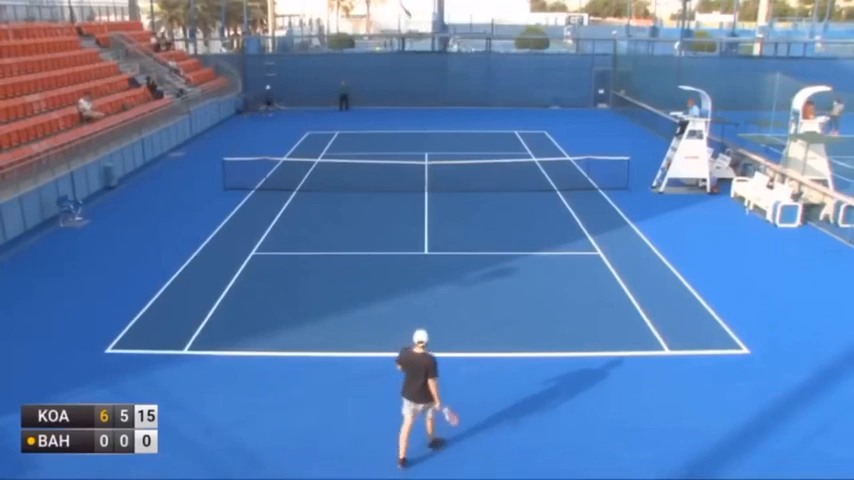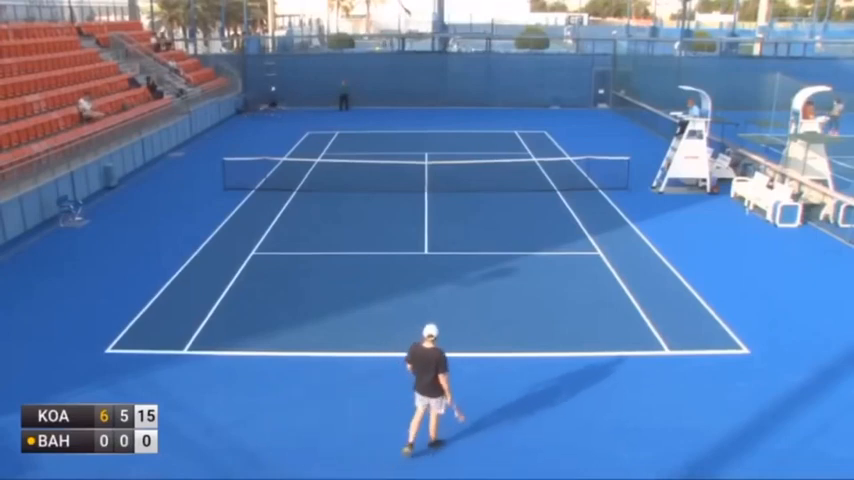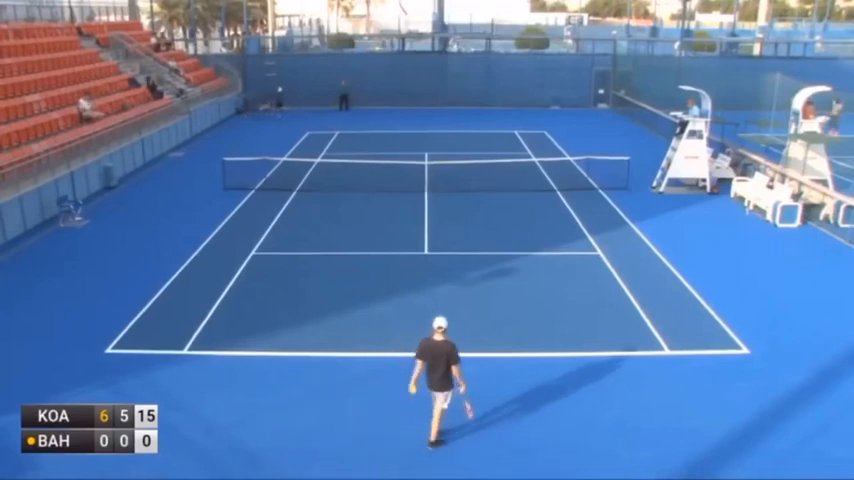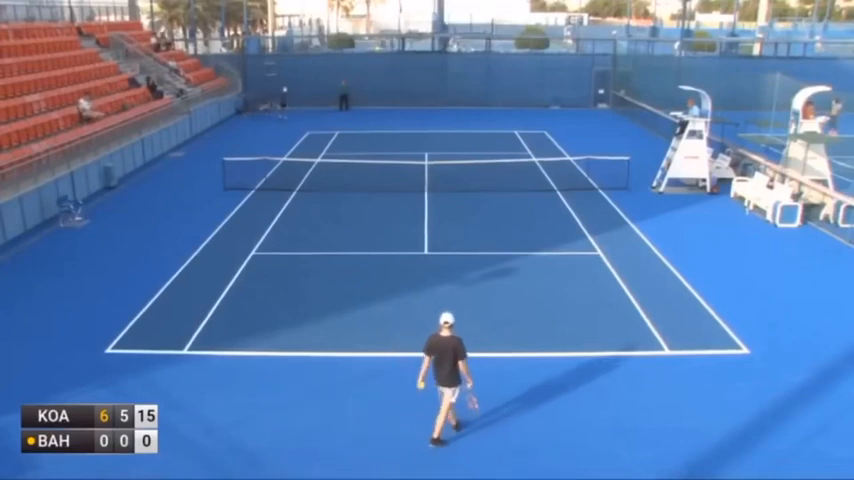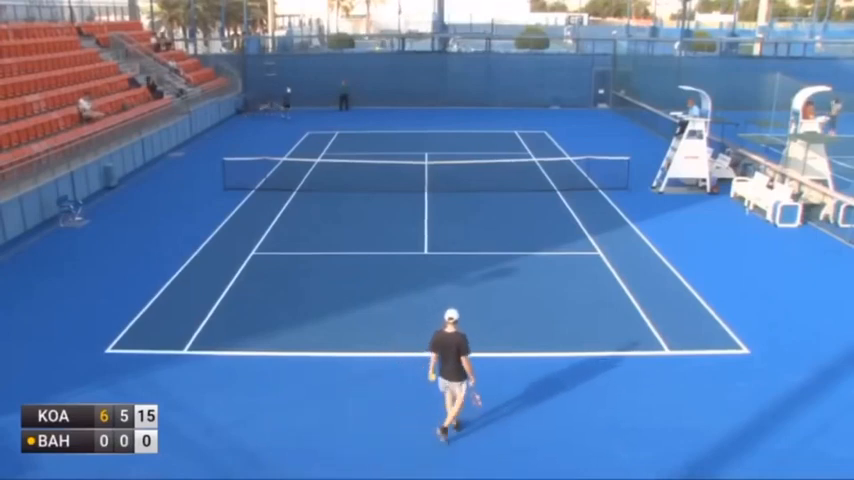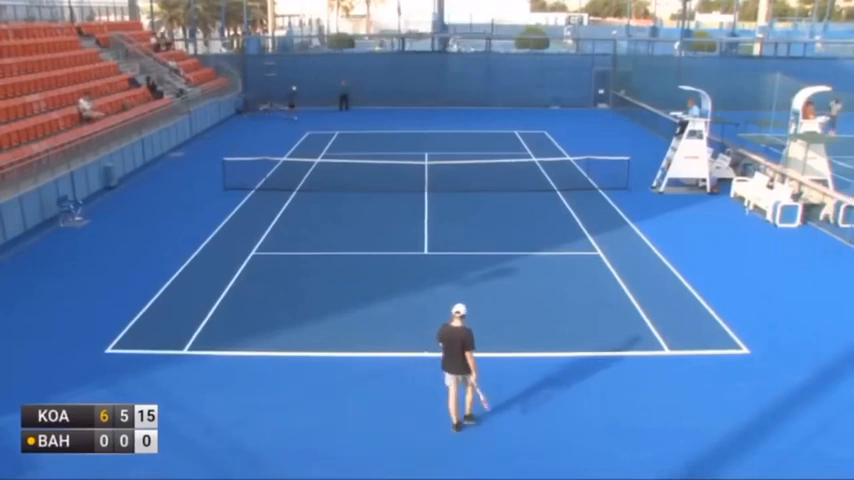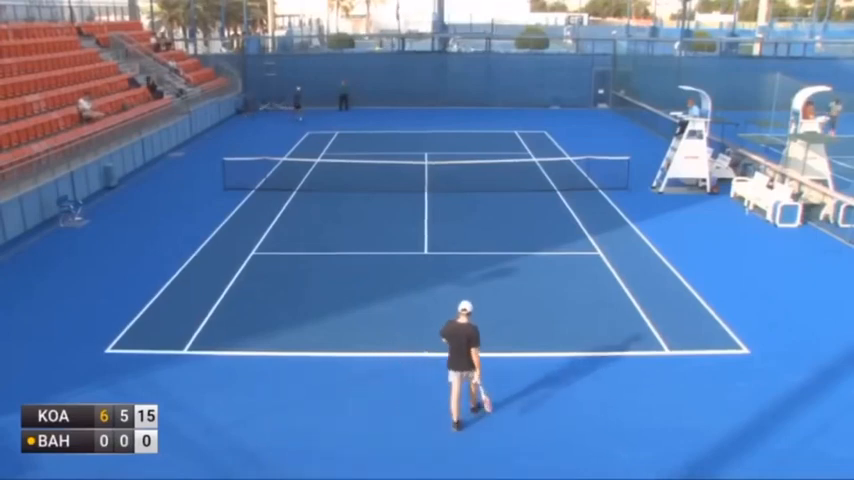
dt=0.2s
person 1, frame 1
left shoulder: (405, 353)
right shoulder: (430, 360)
left elbow: (400, 367)
right elbow: (432, 382)
right wrist: (438, 400)
left hip: (408, 395)
right hip: (425, 398)
left knee: (406, 425)
right knee: (429, 418)
left ankle: (401, 459)
right ankle: (432, 441)
person 1, frame 2
left shoulder: (414, 348)
right shoulder: (439, 354)
left elbow: (409, 367)
right elbow: (443, 377)
right wrist: (448, 394)
left hip: (420, 388)
right hip: (436, 391)
left knee: (419, 413)
right knee: (435, 415)
left ankle: (410, 444)
right ankle: (433, 441)
person 1, frame 3
left shoulder: (424, 343)
right shoulder: (450, 347)
left elbow: (419, 364)
right elbow: (455, 368)
left wrist: (413, 381)
right wrist: (462, 383)
left hip: (430, 382)
right hip: (444, 385)
left knee: (436, 406)
right knee: (438, 412)
left ankle: (435, 431)
right ankle: (433, 440)
person 1, frame 4
left shoulder: (432, 339)
right shoulder: (457, 342)
left elbow: (427, 360)
right elbow: (462, 364)
left wrist: (421, 377)
right wrist: (469, 378)
left hip: (439, 378)
right hip: (452, 381)
left knee: (447, 402)
right knee: (445, 408)
left ankle: (454, 423)
right ankle: (435, 438)
person 1, frame 5
left shoulder: (437, 335)
right shoulder: (461, 337)
left elbow: (433, 355)
right elbow: (465, 360)
left wrist: (431, 370)
right wrist: (471, 376)
left hip: (444, 373)
right hip: (458, 375)
left knee: (449, 397)
right knee: (459, 402)
left ankle: (454, 423)
right ankle: (444, 427)
person 1, frame 6
left shoulder: (443, 329)
right shoulder: (466, 332)
right elbow: (469, 355)
right wrist: (474, 372)
left hip: (448, 367)
right hip: (464, 369)
left knee: (452, 394)
right knee: (471, 387)
left ankle: (455, 423)
right ankle: (467, 415)
person 1, frame 7
left shoulder: (449, 325)
right shoulder: (472, 329)
left elbow: (444, 339)
right elbow: (474, 351)
right wrist: (478, 369)
left hip: (453, 364)
right hip: (469, 365)
left knee: (455, 392)
right knee: (473, 384)
left ankle: (456, 421)
right ankle: (474, 406)
